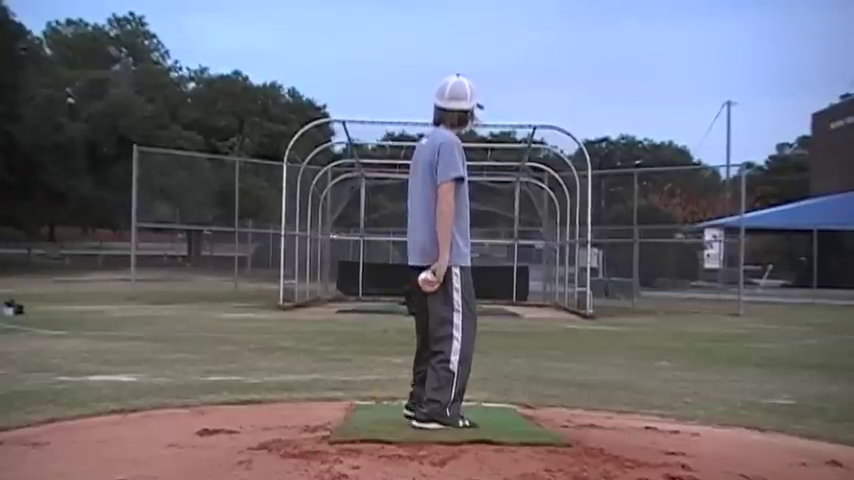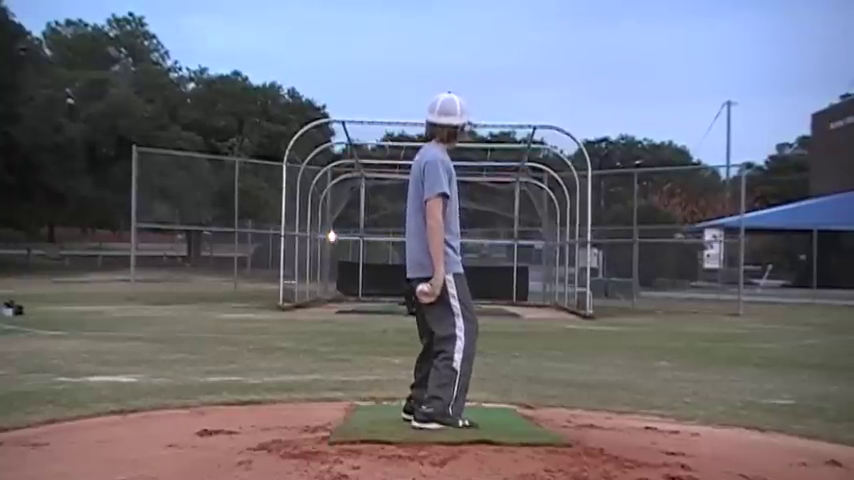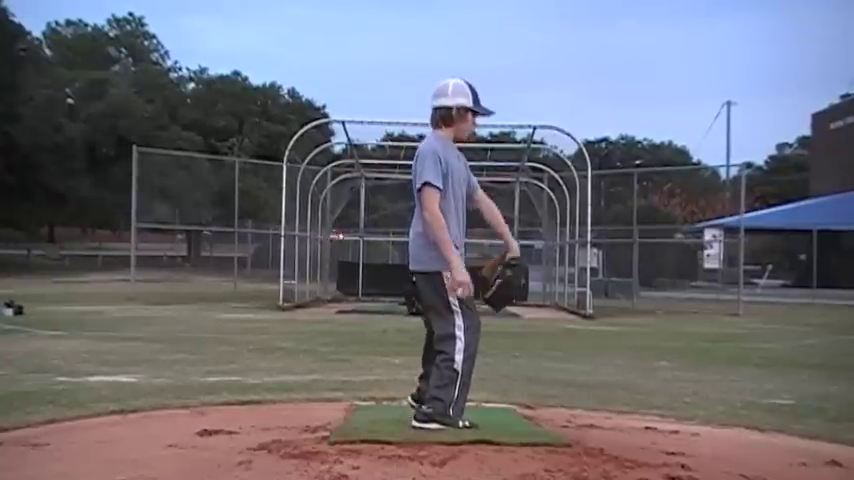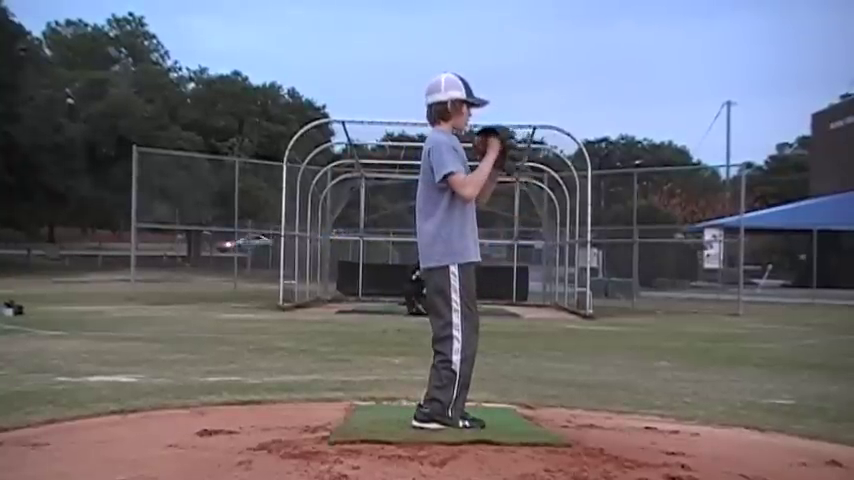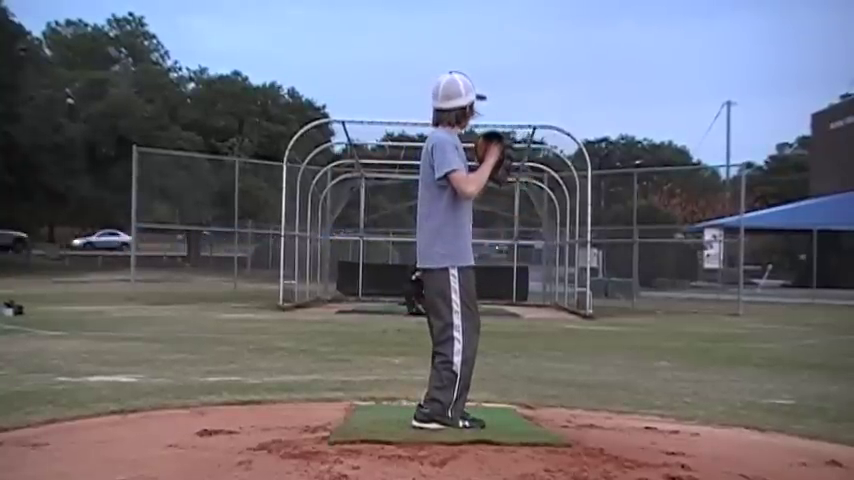
dt=1s
person 1, frame 1
left shoulder: (424, 143)
right shoulder: (448, 143)
right elbow: (445, 201)
right wrist: (444, 256)
left hip: (420, 256)
right hip: (447, 257)
left knee: (431, 332)
right knee: (455, 332)
left ankle: (420, 401)
right ankle: (437, 410)
person 1, frame 2
left shoulder: (424, 157)
right shoulder: (437, 159)
right elbow: (434, 217)
right wrist: (440, 271)
left hip: (421, 267)
right hip: (440, 266)
left knee: (437, 336)
right knee: (460, 332)
left ankle: (419, 403)
right ankle: (438, 410)
person 1, frame 3
left shoulder: (454, 156)
right shoulder: (431, 150)
left elbow: (482, 201)
right elbow: (431, 211)
left wrist: (509, 240)
right wrist: (455, 263)
left hip: (437, 261)
right hip: (437, 261)
left knee: (444, 330)
right knee: (461, 330)
left ankle: (426, 396)
right ankle: (437, 410)
person 1, frame 4
left shoulder: (447, 144)
right shoulder: (440, 142)
left elbow: (479, 196)
right elbow: (467, 190)
left wrist: (496, 164)
right wrist: (490, 155)
left hip: (450, 254)
right hip: (449, 256)
left knee: (454, 333)
right knee: (458, 333)
left ankle: (439, 408)
right ankle: (438, 410)
person 1, frame 5
left shoulder: (445, 141)
right shoulder: (442, 141)
left elbow: (466, 192)
right elbow: (468, 188)
left wrist: (488, 165)
right wrist: (490, 158)
left hip: (443, 254)
right hip: (448, 256)
left knee: (451, 334)
right knee: (460, 333)
left ankle: (438, 408)
right ankle: (439, 409)
